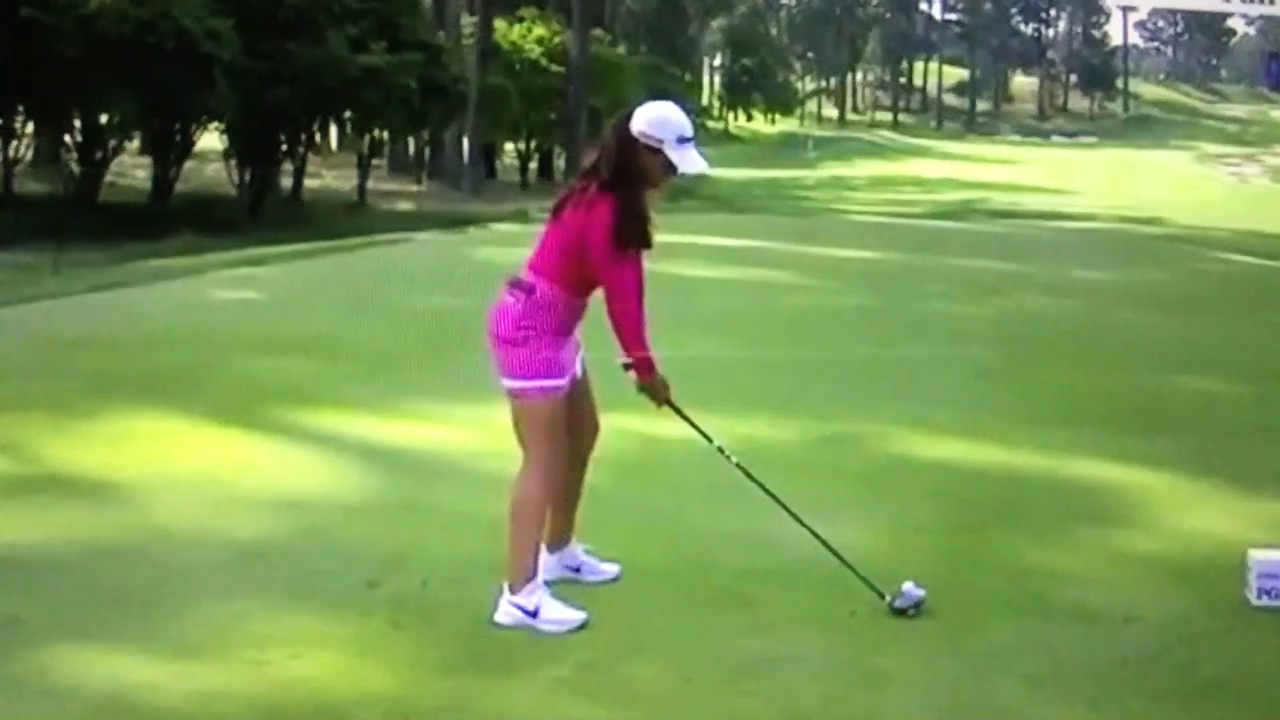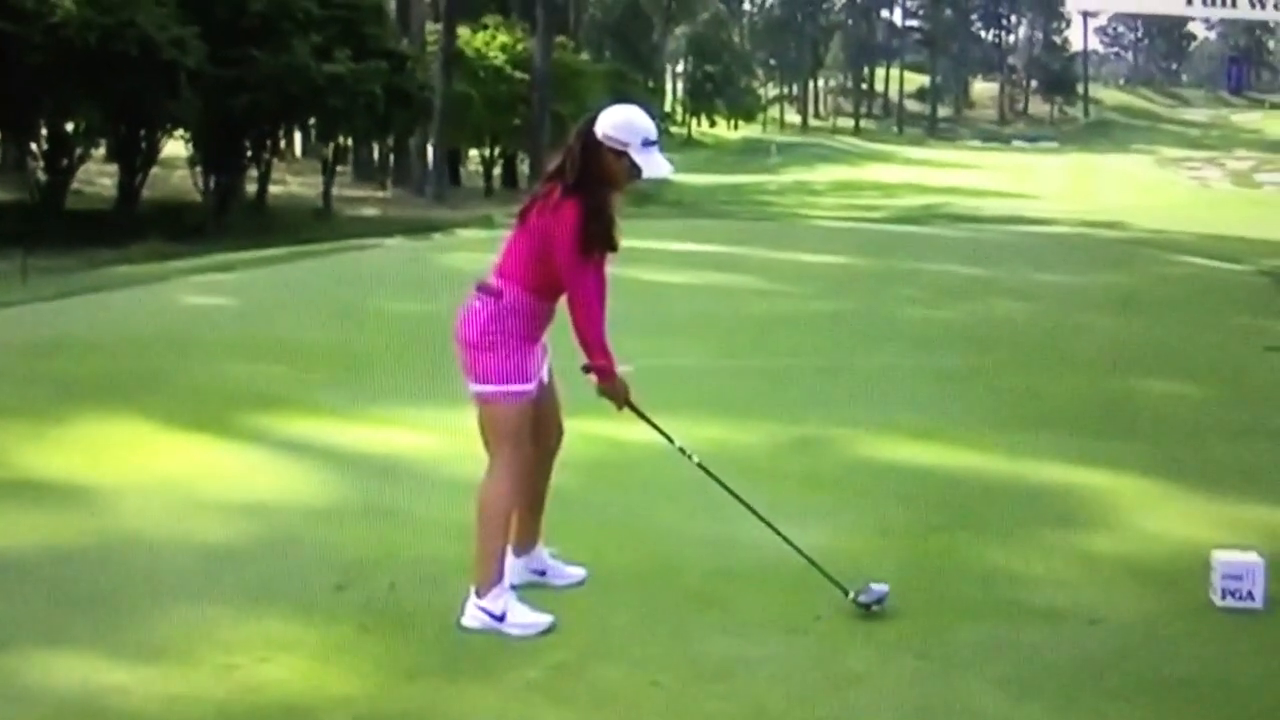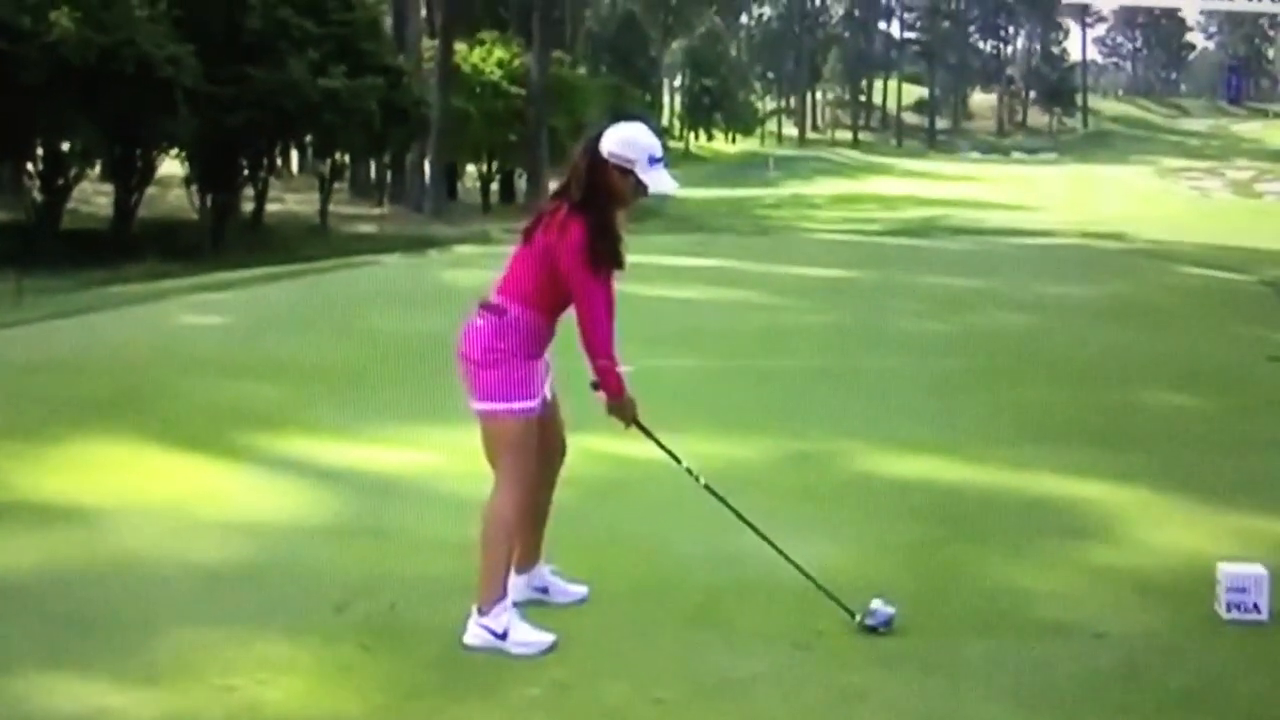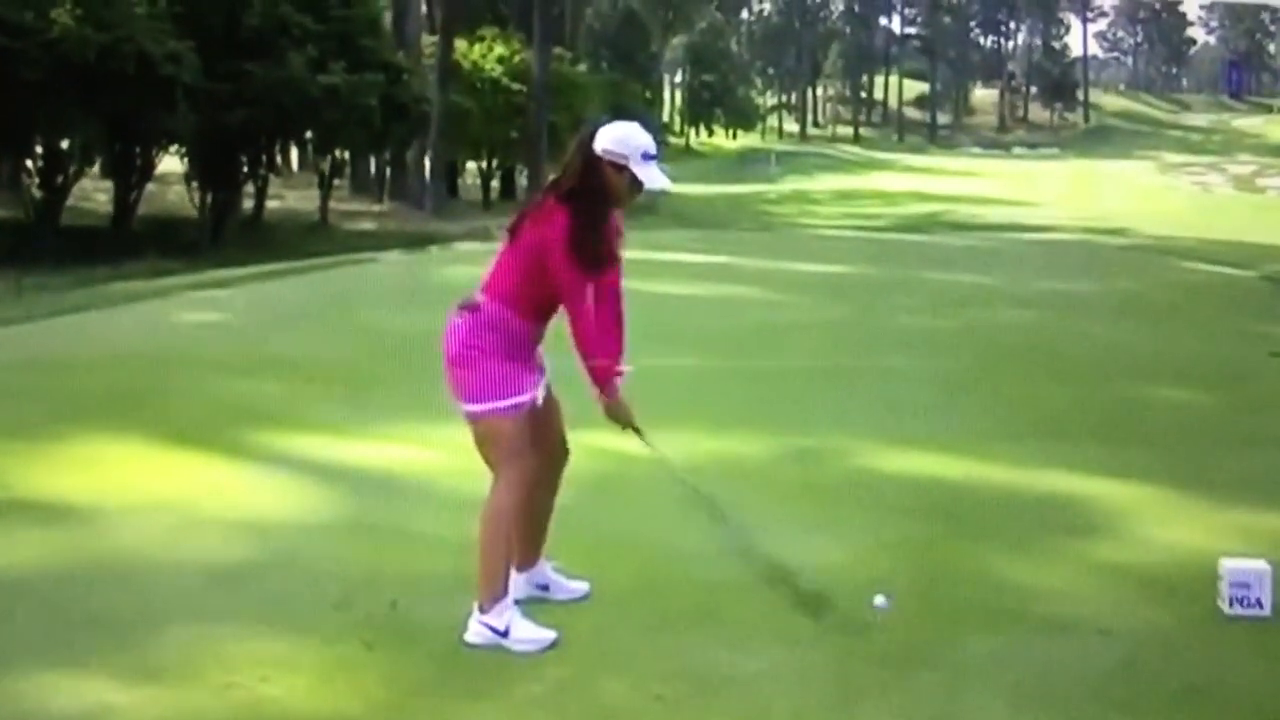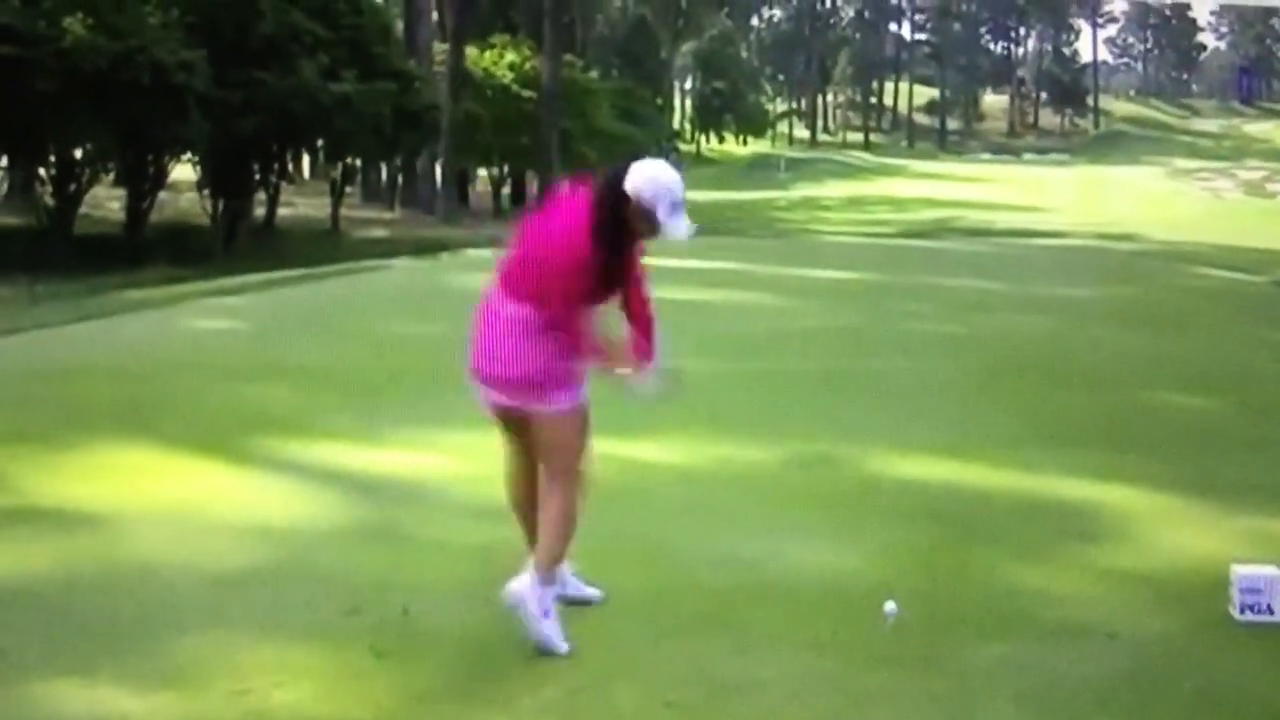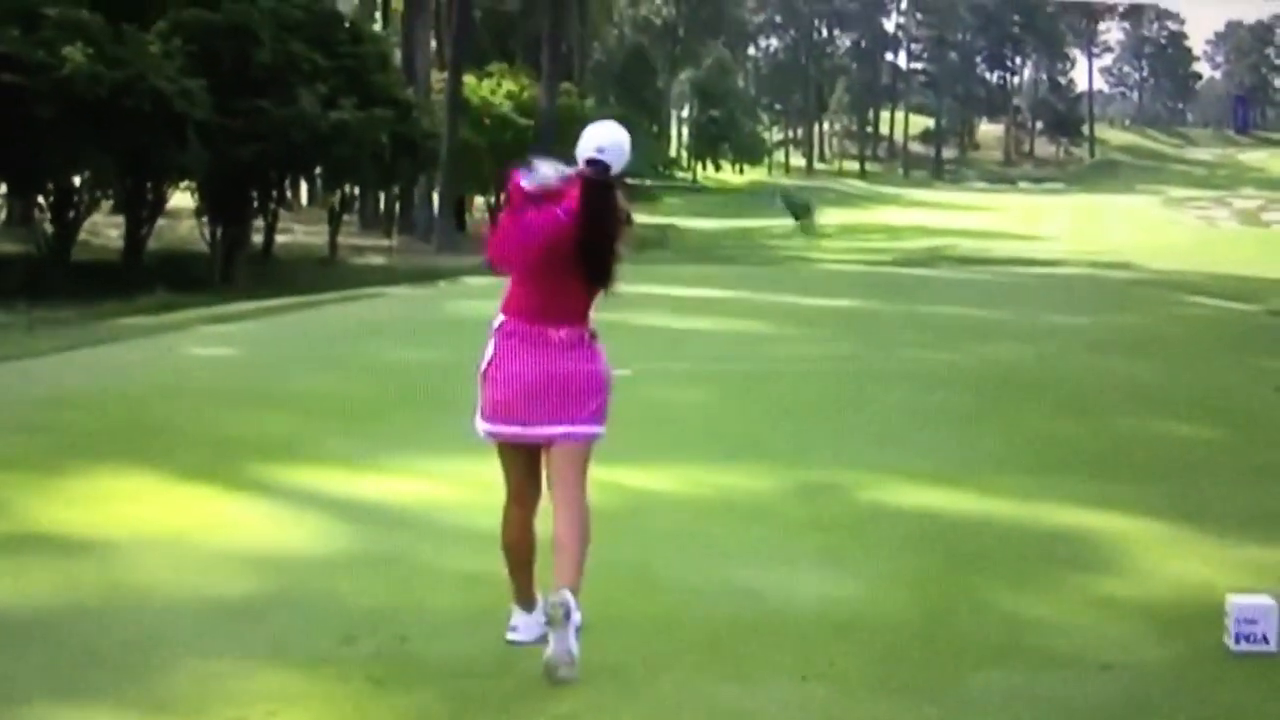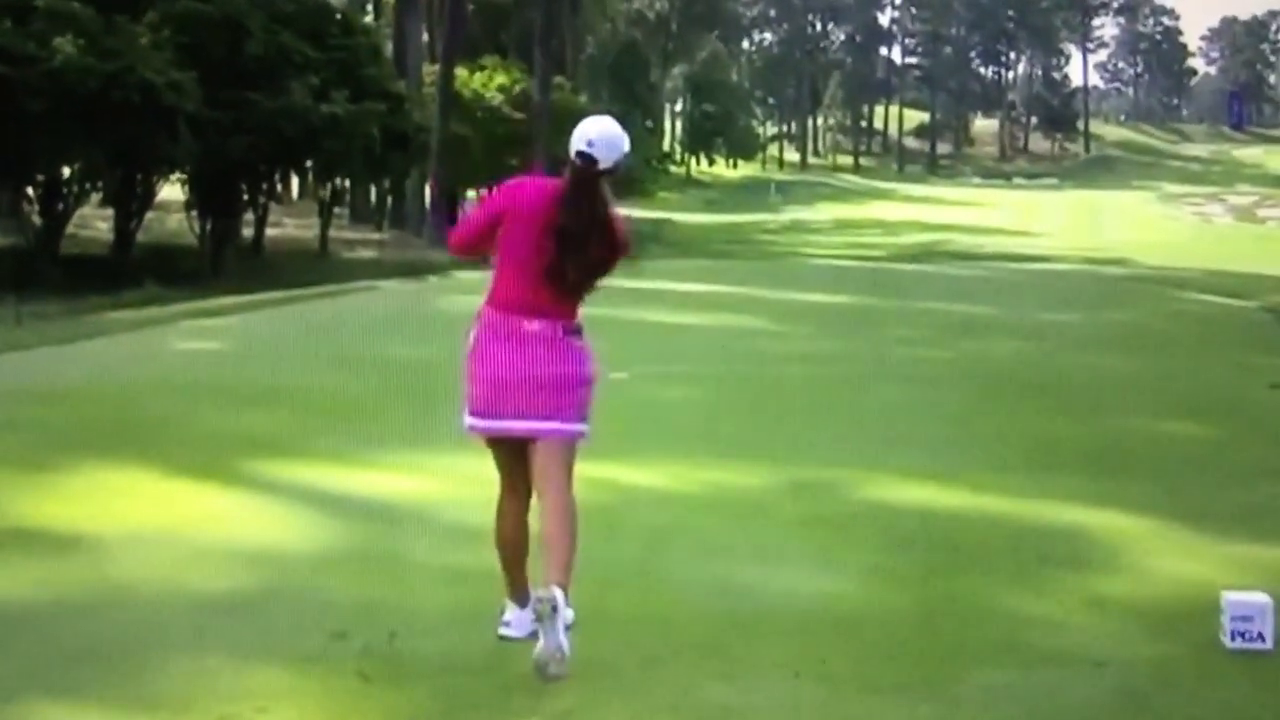
dt=0.7s
person 1, frame 1
left shoulder: (622, 200)
right shoulder: (601, 207)
left elbow: (630, 281)
right elbow: (618, 294)
left wrist: (640, 357)
right wrist: (645, 367)
left hip: (555, 325)
right hip: (529, 326)
left knee: (582, 433)
right knee: (544, 456)
left ankle: (558, 551)
right ankle: (519, 595)
person 1, frame 2
left shoulder: (587, 202)
right shoulder: (566, 209)
left elbow: (592, 284)
right elbow: (580, 297)
left wrist: (601, 362)
right wrist: (605, 370)
left hip: (523, 329)
right hip: (497, 329)
left knee: (547, 439)
right knee: (509, 460)
left ankle: (526, 556)
right ankle: (486, 599)
person 1, frame 3
left shoulder: (595, 219)
right shoulder: (573, 226)
left elbow: (601, 302)
right elbow: (589, 313)
left wrist: (610, 375)
right wrist: (613, 387)
left hip: (525, 346)
right hip: (500, 345)
left knee: (550, 455)
right knee: (515, 477)
left ankle: (527, 573)
right ankle: (489, 617)
person 1, frame 4
left shoulder: (604, 224)
right shoulder: (557, 214)
left elbow: (606, 299)
right elbow: (573, 301)
left wrist: (612, 371)
right wrist: (606, 388)
left hip: (520, 348)
right hip: (484, 344)
left knee: (552, 456)
right knee: (515, 474)
left ankle: (527, 570)
right ankle: (490, 614)
person 1, frame 5
left shoulder: (581, 197)
right shoulder: (581, 240)
left elbow: (634, 294)
right elbow: (565, 322)
left wrist: (641, 350)
right wrist: (619, 357)
left hip: (497, 335)
right hip: (535, 348)
left knee: (528, 460)
right knee: (562, 477)
left ankle: (547, 572)
right ankle: (538, 581)
person 1, frame 6
left shoulder: (561, 219)
right shoulder: (605, 213)
left elbow: (502, 255)
right elbow: (554, 190)
left wrist: (524, 188)
right wrist: (533, 184)
left hip: (517, 356)
right hip: (575, 362)
left knee: (521, 497)
right knee: (568, 494)
left ankle: (526, 612)
right ankle: (565, 601)
person 1, frame 7
left shoulder: (521, 192)
right shoulder: (610, 229)
left elbow: (460, 241)
left hip: (498, 345)
right hip: (559, 355)
left knee: (513, 489)
right knee: (555, 489)
left ankle: (518, 608)
right ankle: (554, 598)
